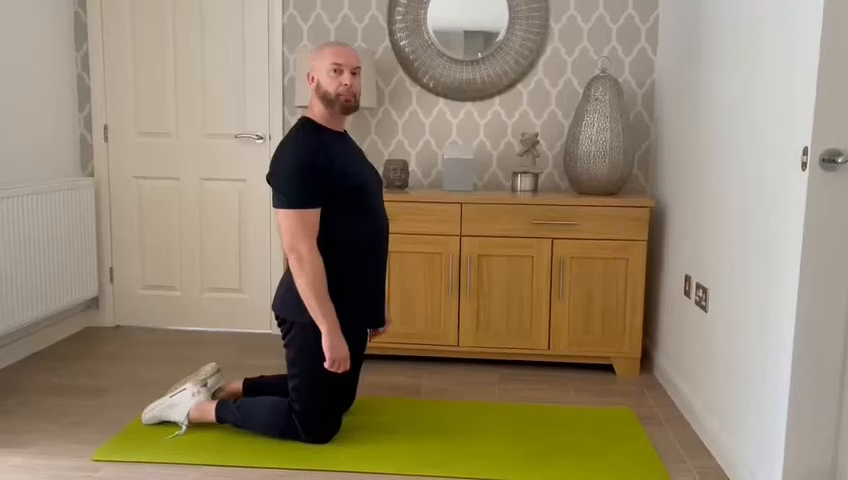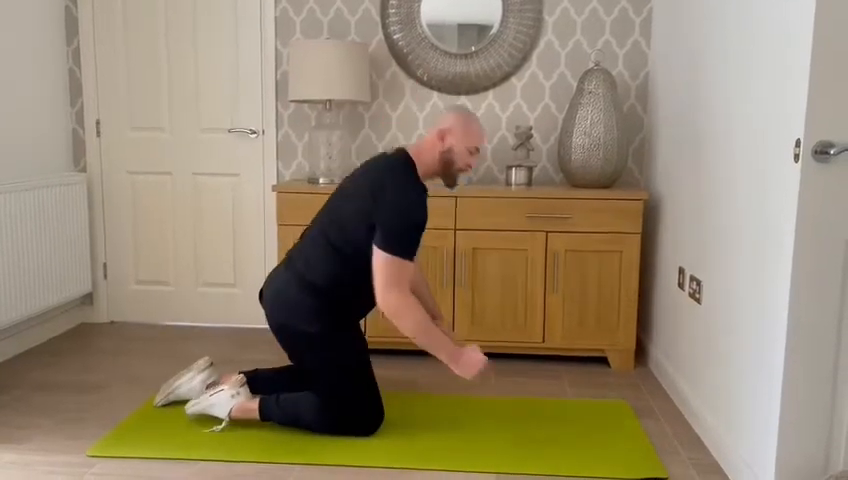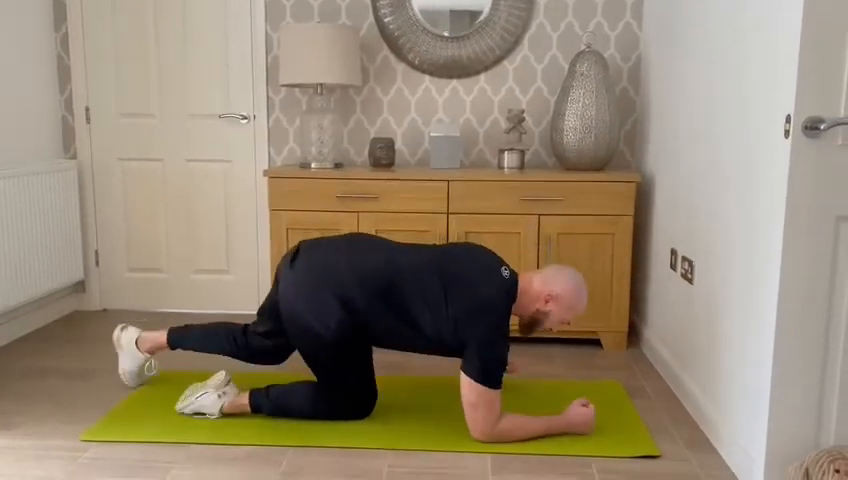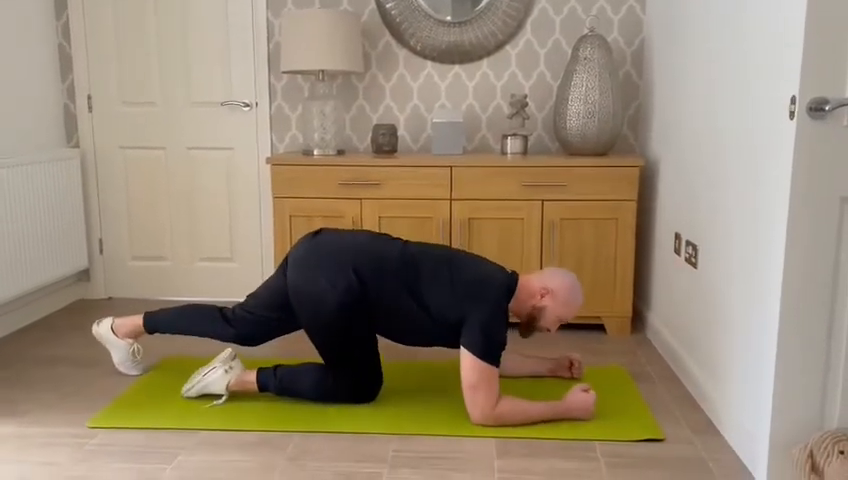
dt=1s
person 1, frame 1
left shoulder: (343, 142)
right shoulder: (301, 151)
right elbow: (300, 249)
left wrist: (372, 304)
right wrist: (329, 330)
left hip: (349, 306)
right hip: (318, 312)
left knee: (335, 401)
right knee: (315, 424)
left ankle: (225, 387)
right ankle: (199, 407)
person 1, frame 2
left shoulder: (397, 171)
right shoulder: (402, 194)
left elbow: (403, 268)
right elbow: (392, 296)
left wrist: (438, 321)
right wrist: (454, 355)
left hip: (296, 295)
right hip: (306, 310)
left knee: (335, 388)
right knee: (362, 416)
left ankle: (223, 383)
right ankle: (237, 404)
person 1, frame 3
left shoulder: (491, 267)
right shoulder: (490, 320)
right elbow: (484, 428)
left wrist: (483, 364)
right wrist: (566, 423)
left hip: (311, 261)
right hip: (321, 301)
left knee: (261, 345)
right knee: (354, 401)
left ankle: (143, 341)
right ankle: (233, 400)
person 1, frame 4
left shoulder: (494, 286)
right shoulder: (490, 305)
left elbow: (487, 360)
right elbow: (484, 410)
left wrist: (551, 366)
right wrist: (564, 408)
left hip: (319, 256)
right hip: (332, 279)
left knee: (240, 325)
right knee: (359, 385)
left ankle: (123, 328)
right ankle: (240, 379)
